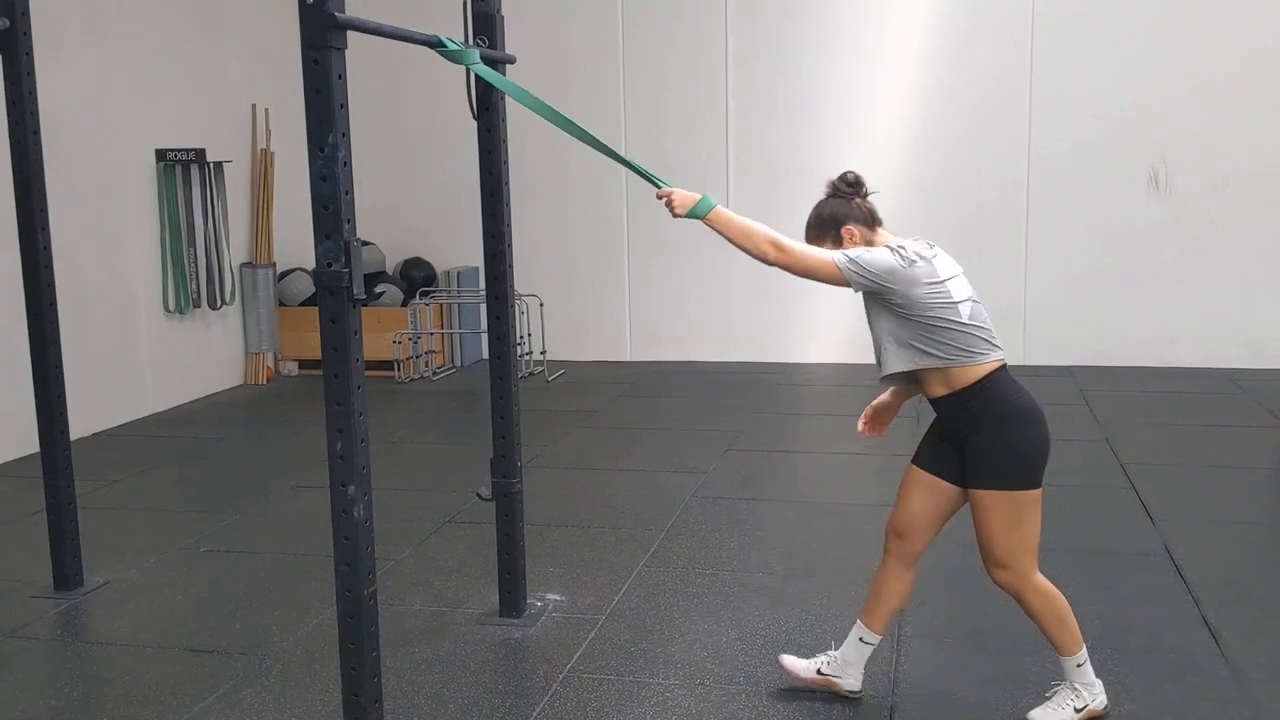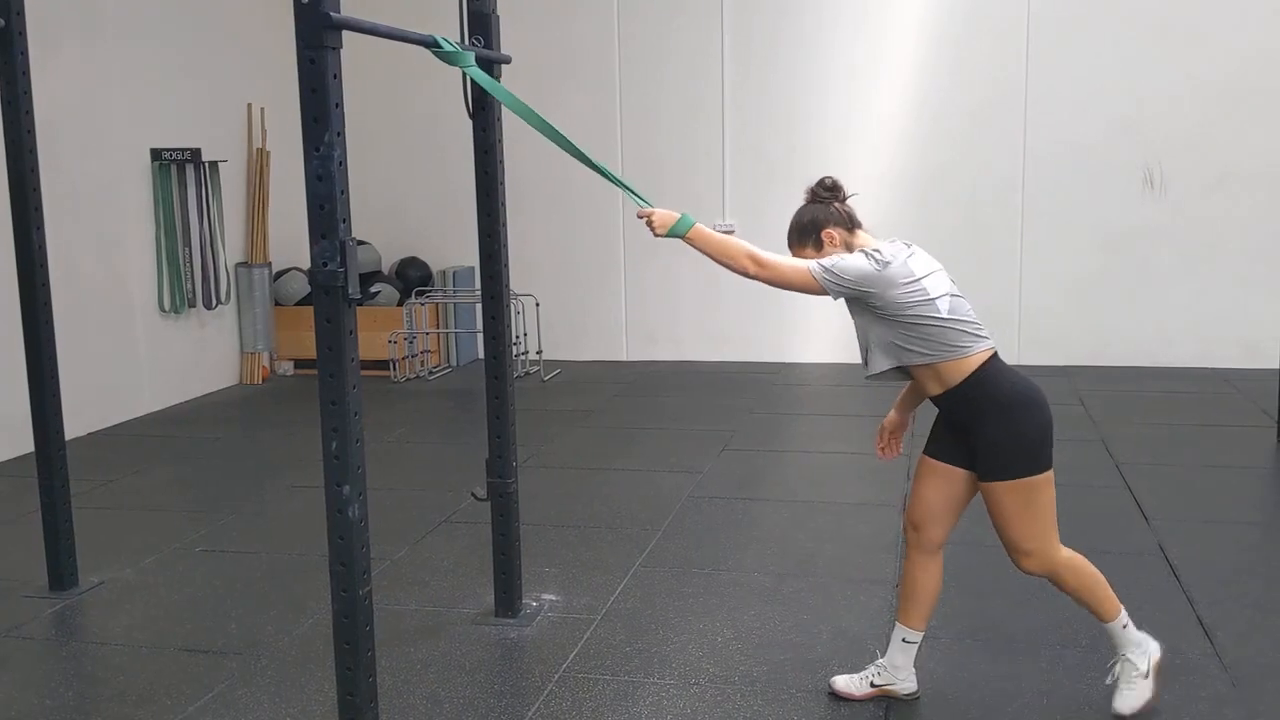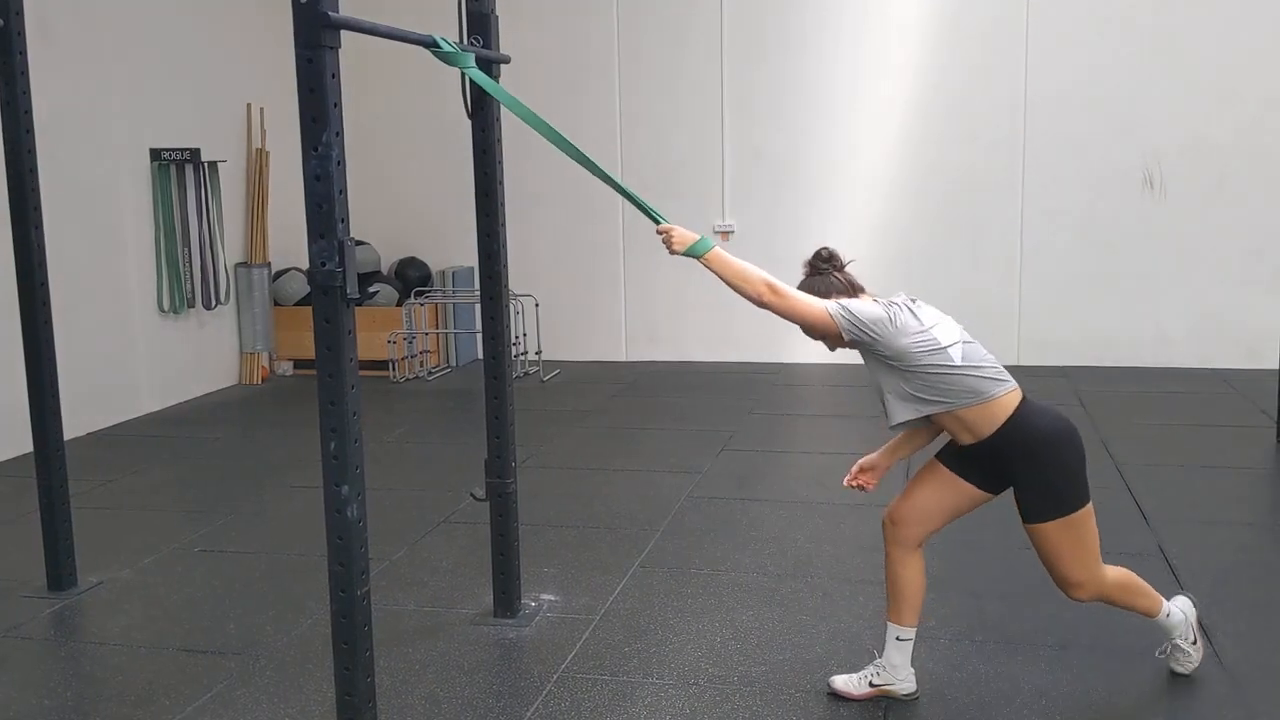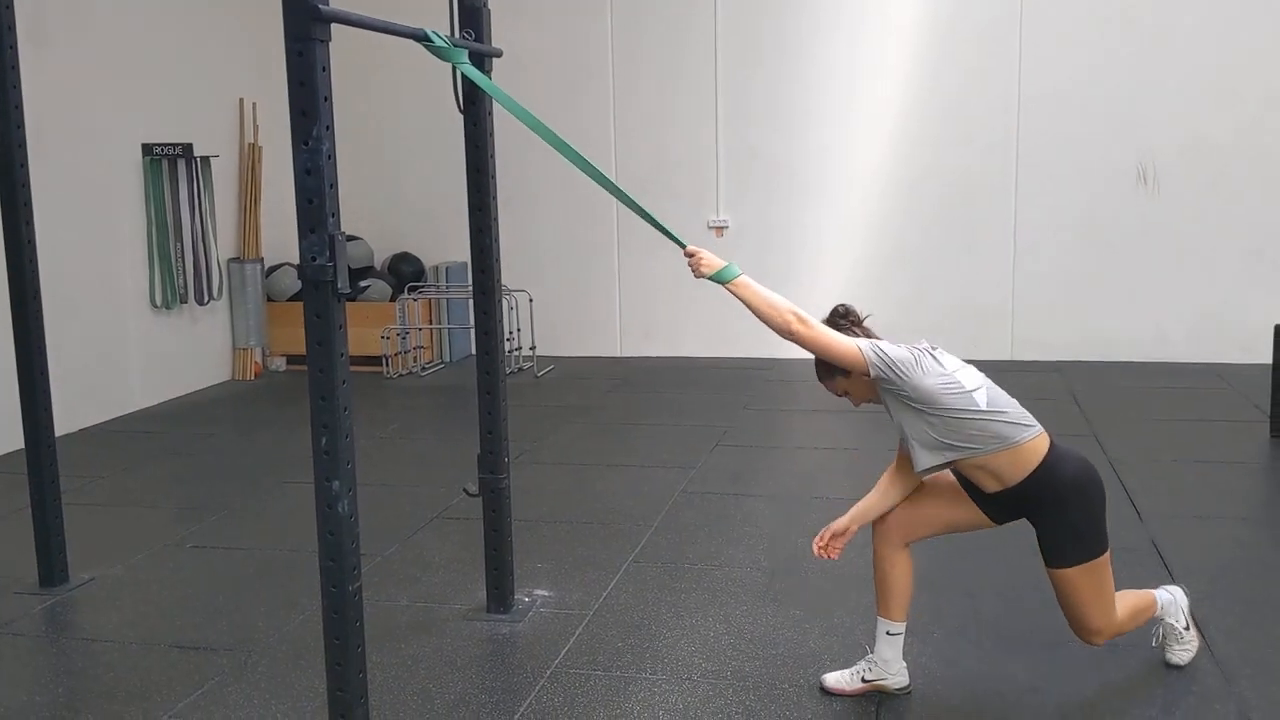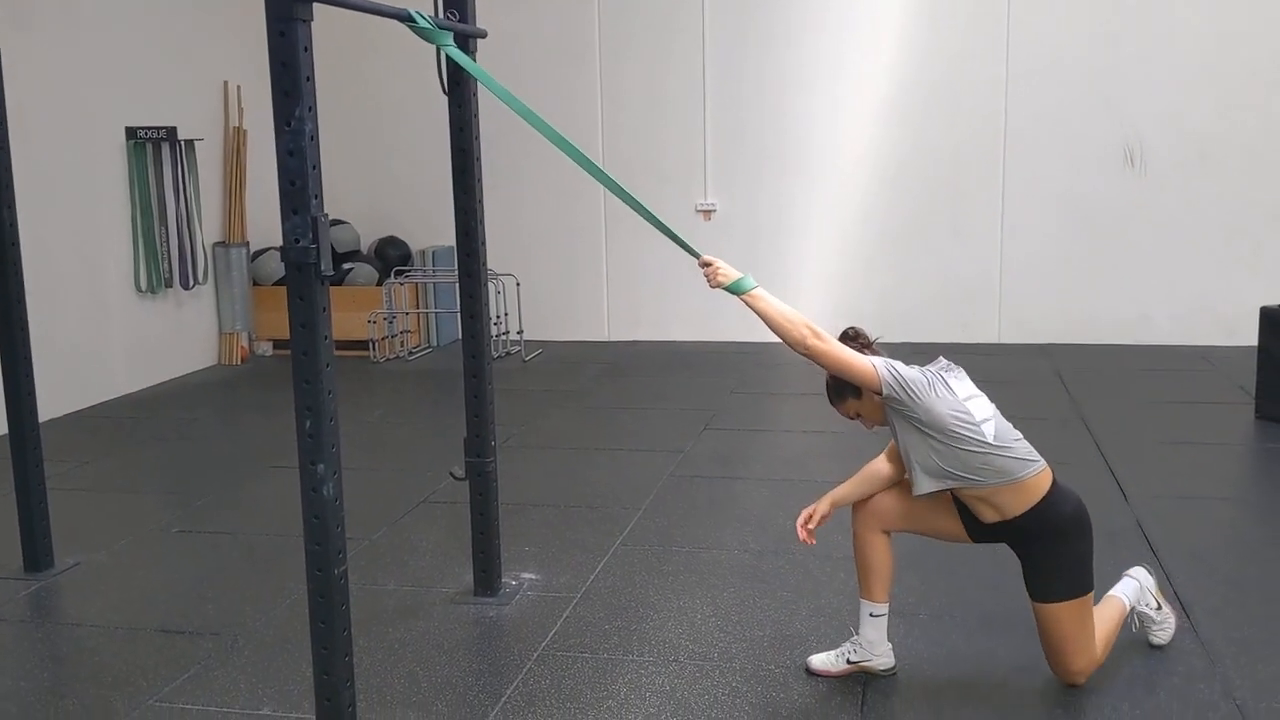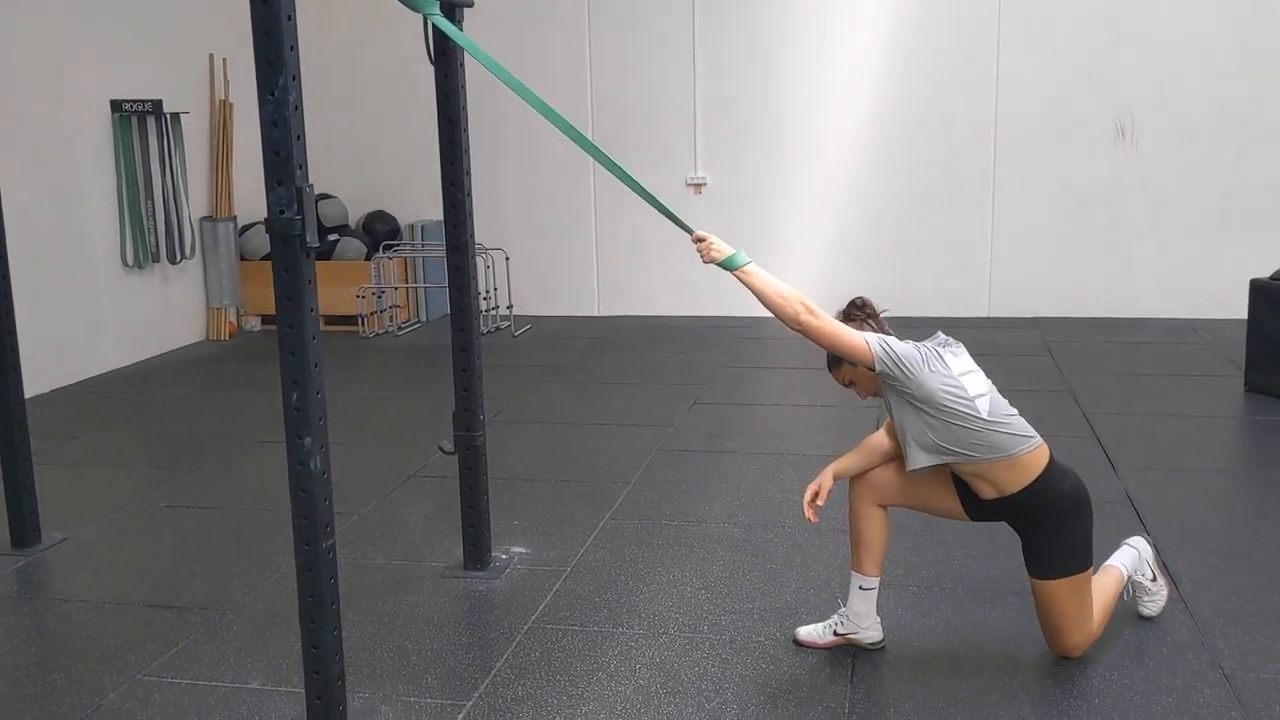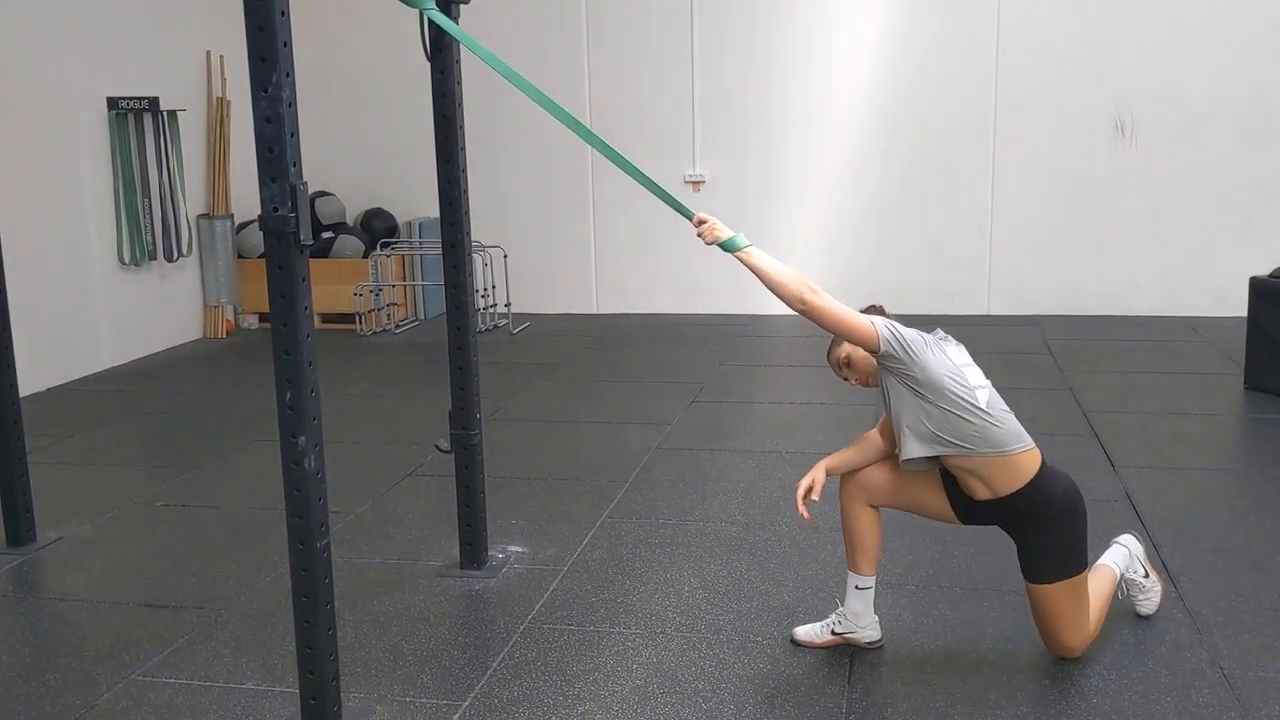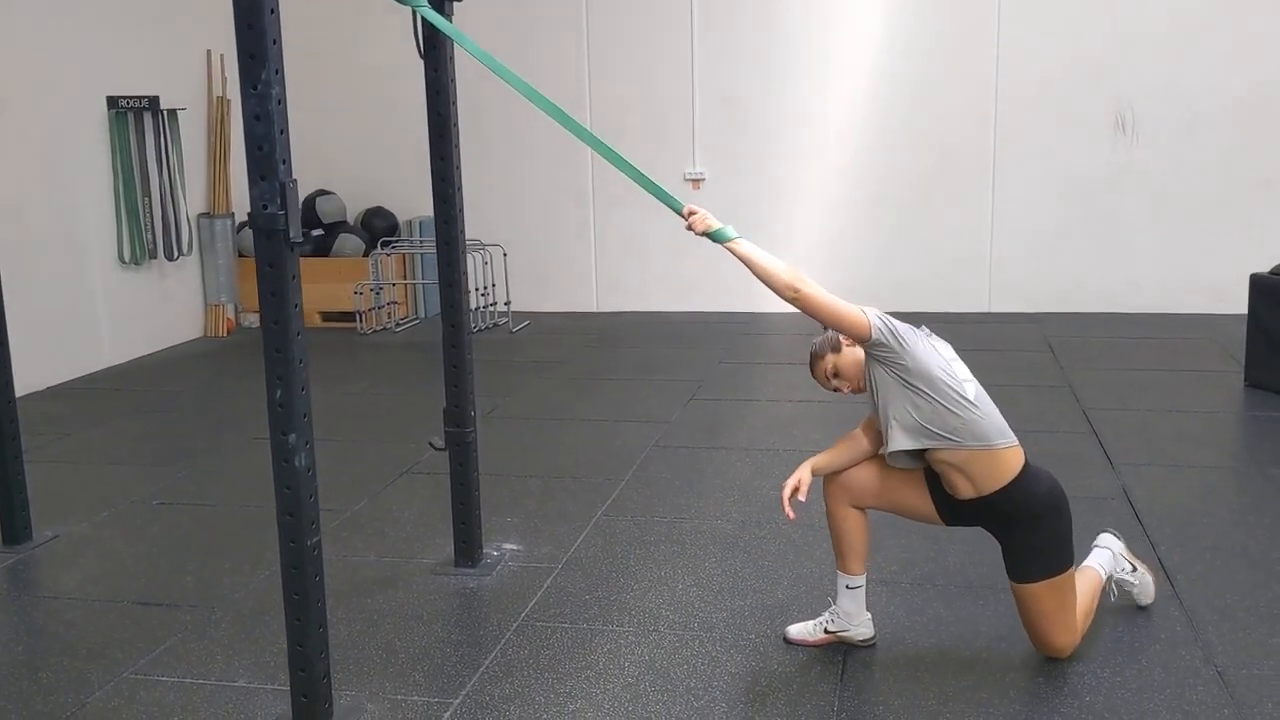
dt=0.5s
person 1, frame 1
left shoulder: (891, 266)
right shoulder: (912, 257)
left elbow: (776, 251)
left wrist: (702, 208)
right wrist: (893, 398)
left hip: (1004, 424)
right hip: (958, 423)
left knee: (1010, 570)
right knee: (902, 539)
right ankle: (846, 667)
person 1, frame 2
left shoulder: (870, 270)
right shoulder: (894, 256)
left elbow: (756, 263)
left wrist: (681, 224)
right wrist: (901, 411)
left hip: (1005, 412)
right hip: (964, 414)
left knee: (1034, 554)
right knee: (921, 533)
left ankle: (1134, 650)
right ankle: (895, 672)
person 1, frame 3
left shoulder: (877, 320)
right shoulder: (896, 316)
left elbow: (771, 294)
left wrist: (700, 248)
right wrist: (886, 457)
left hip: (1038, 446)
right hip: (986, 445)
left knee: (1081, 581)
right knee: (901, 526)
left ankle: (1174, 615)
right ankle: (895, 671)
person 1, frame 4
left shoulder: (902, 366)
right shoulder: (905, 384)
left elbow: (798, 326)
right elbow: (907, 470)
left wrist: (726, 274)
right wrist: (850, 520)
left hip: (1060, 490)
right hip: (1003, 486)
left knee: (1094, 627)
right knee: (889, 527)
left ankle: (1167, 605)
right ankle: (887, 667)
person 1, frame 5
left shoulder: (913, 387)
right shoulder: (912, 399)
left elbow: (812, 341)
right elbow: (894, 463)
left wrist: (742, 285)
right wrist: (830, 501)
left hip: (1050, 524)
right hip: (990, 508)
left knee: (1074, 669)
right knee: (871, 510)
left ankle: (1134, 591)
right ankle: (872, 648)
person 1, frame 6
left shoulder: (905, 361)
right shoulder: (916, 366)
left elbow: (805, 317)
right elbow: (893, 438)
left wrist: (735, 261)
right wrist: (833, 470)
left hip: (1050, 502)
right hip: (988, 489)
left knee: (1071, 644)
right knee: (869, 483)
left ankle: (1129, 561)
right ankle: (860, 622)
person 1, frame 7
left shoulder: (908, 349)
right shoulder: (901, 376)
left elbow: (807, 299)
right elbow: (884, 438)
left wrist: (735, 243)
right wrist: (826, 466)
left hip: (1042, 504)
right hip: (976, 491)
left knee: (1068, 645)
right knee: (858, 481)
left ankle: (1121, 560)
right ankle: (858, 620)
person 1, frame 8
left shoulder: (894, 345)
right shoulder: (886, 376)
left elbow: (797, 290)
right elbow: (869, 438)
left wrist: (724, 235)
right wrist: (811, 465)
left hip: (1026, 505)
right hip: (961, 495)
left knee: (1058, 645)
right knee: (843, 484)
left ankle: (1106, 561)
right ankle: (851, 620)
